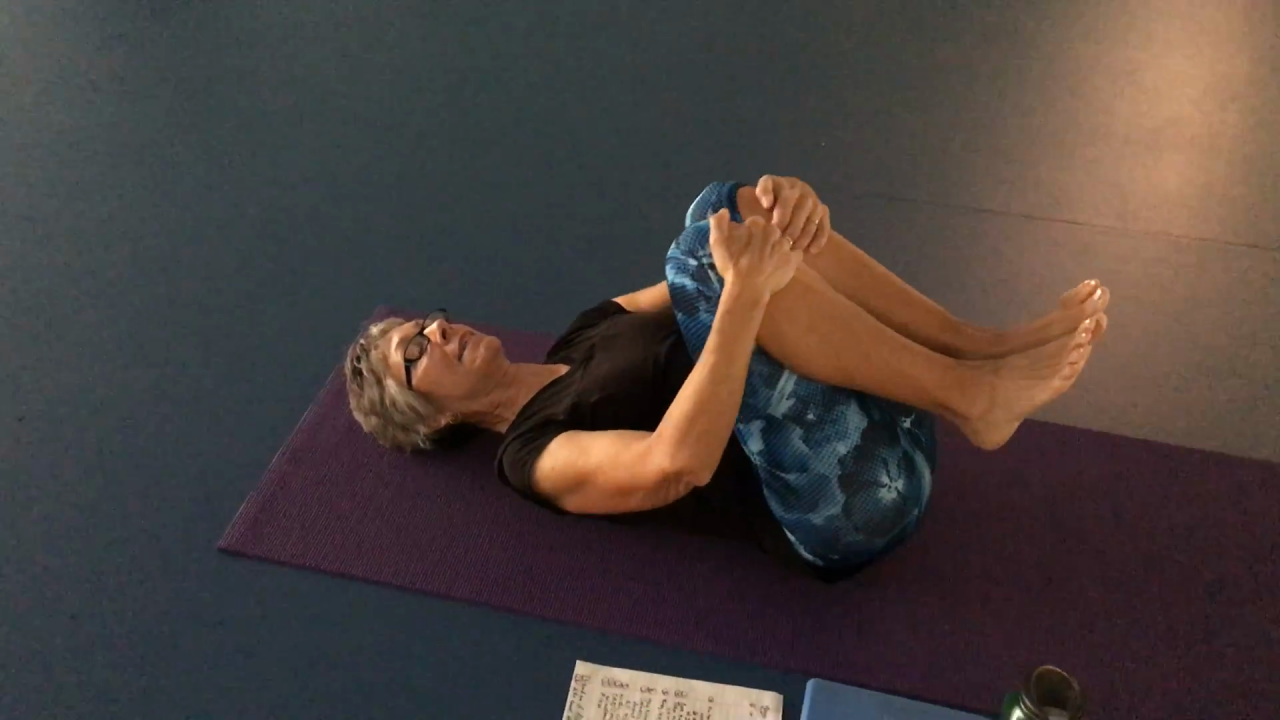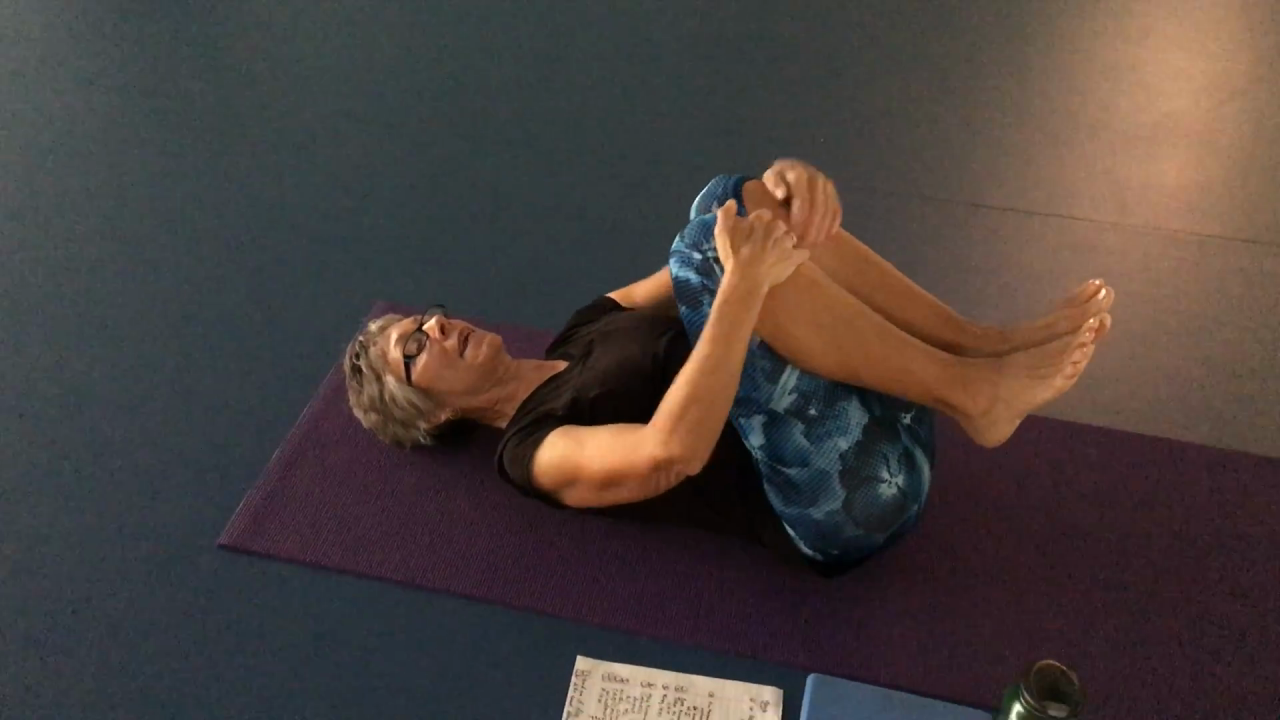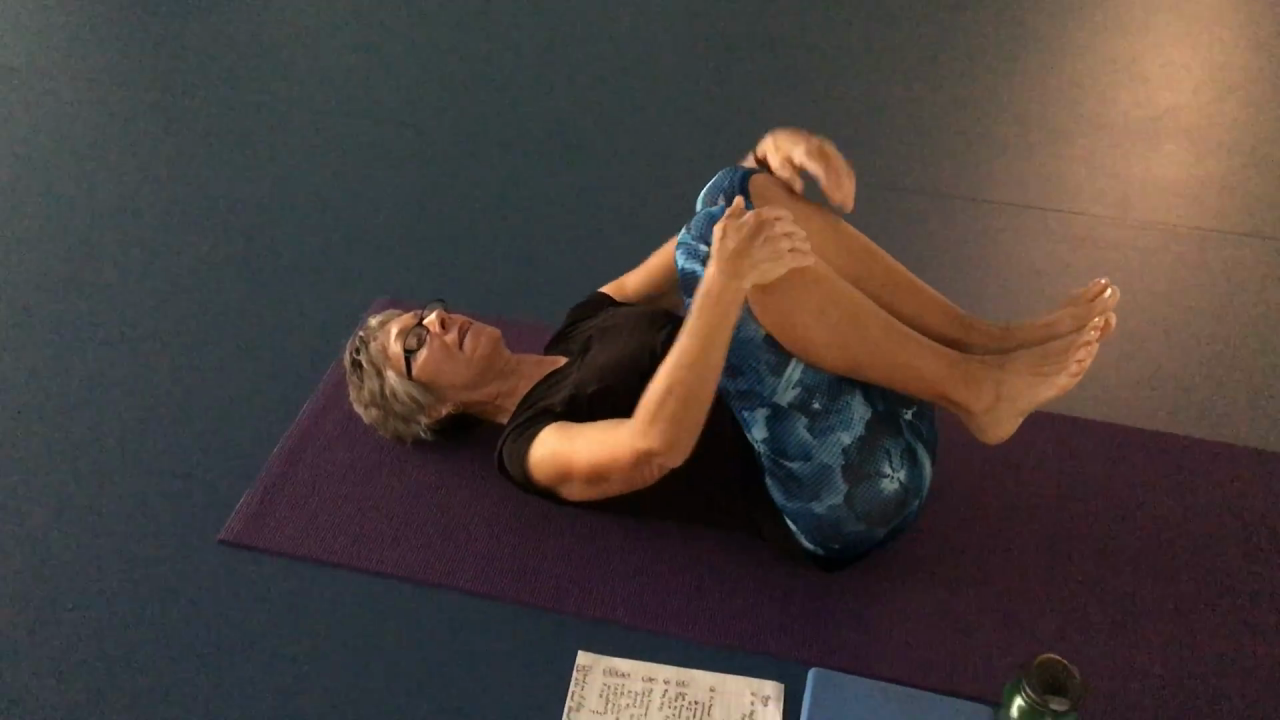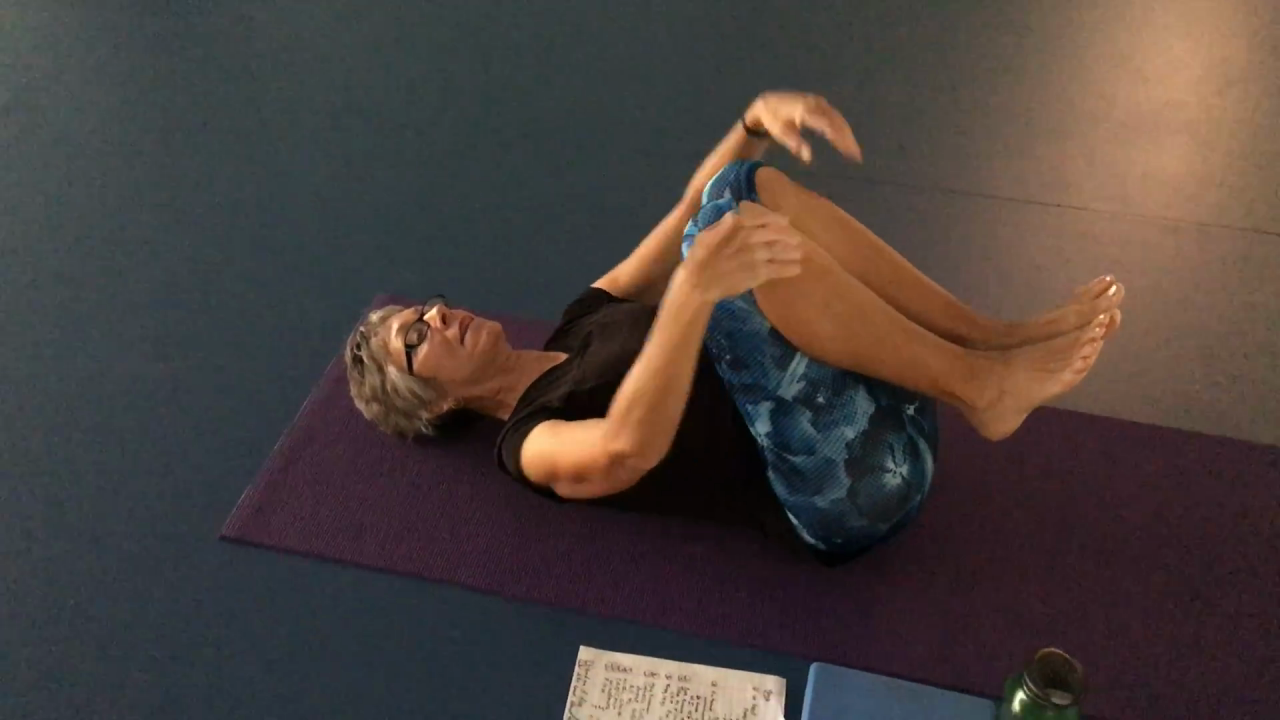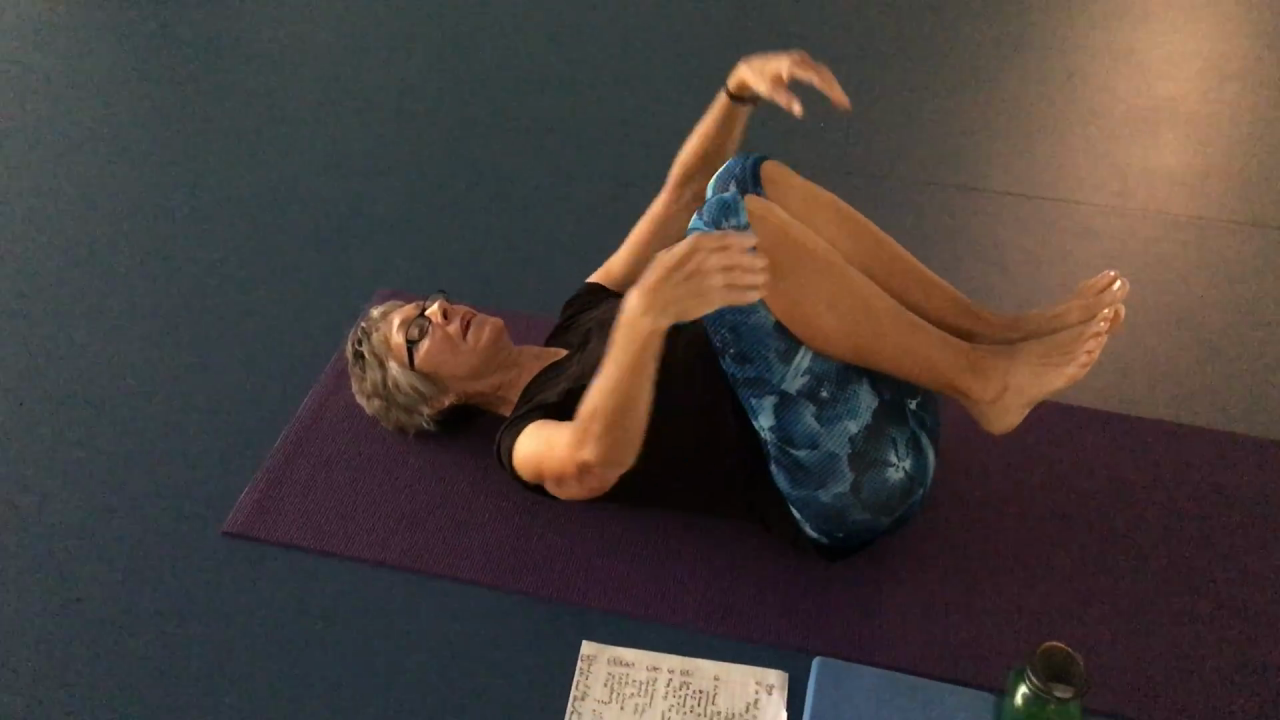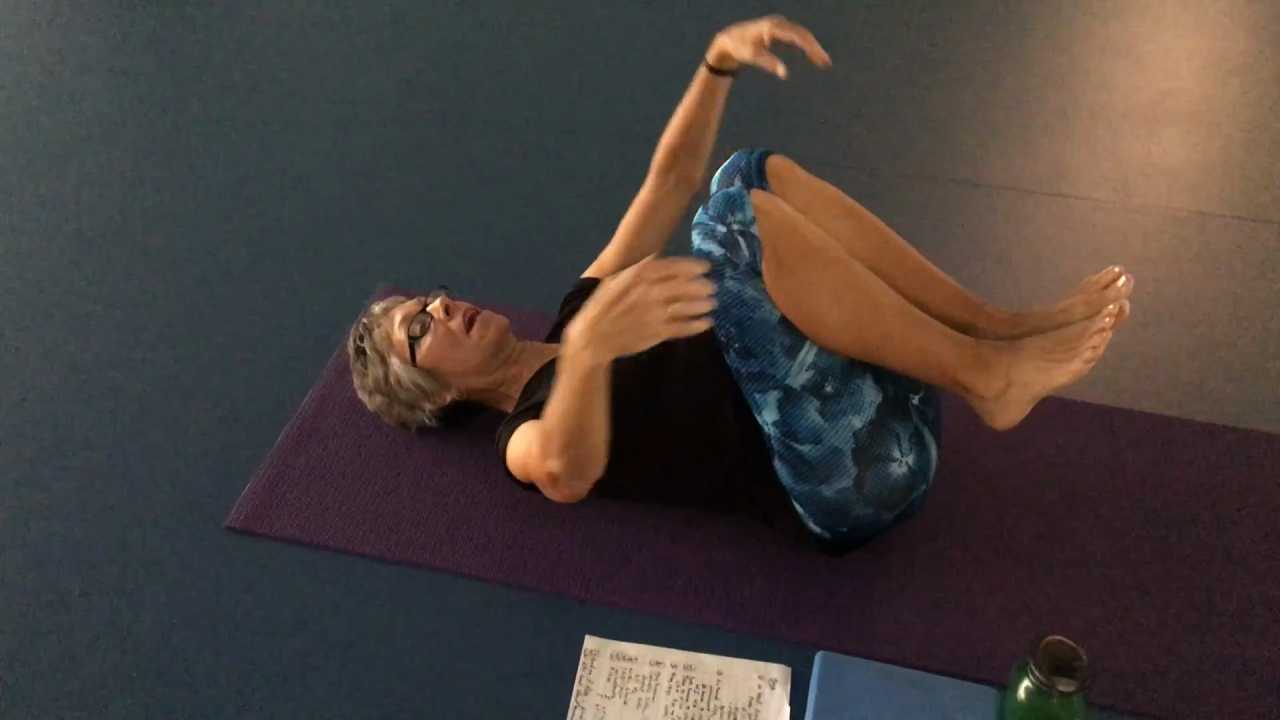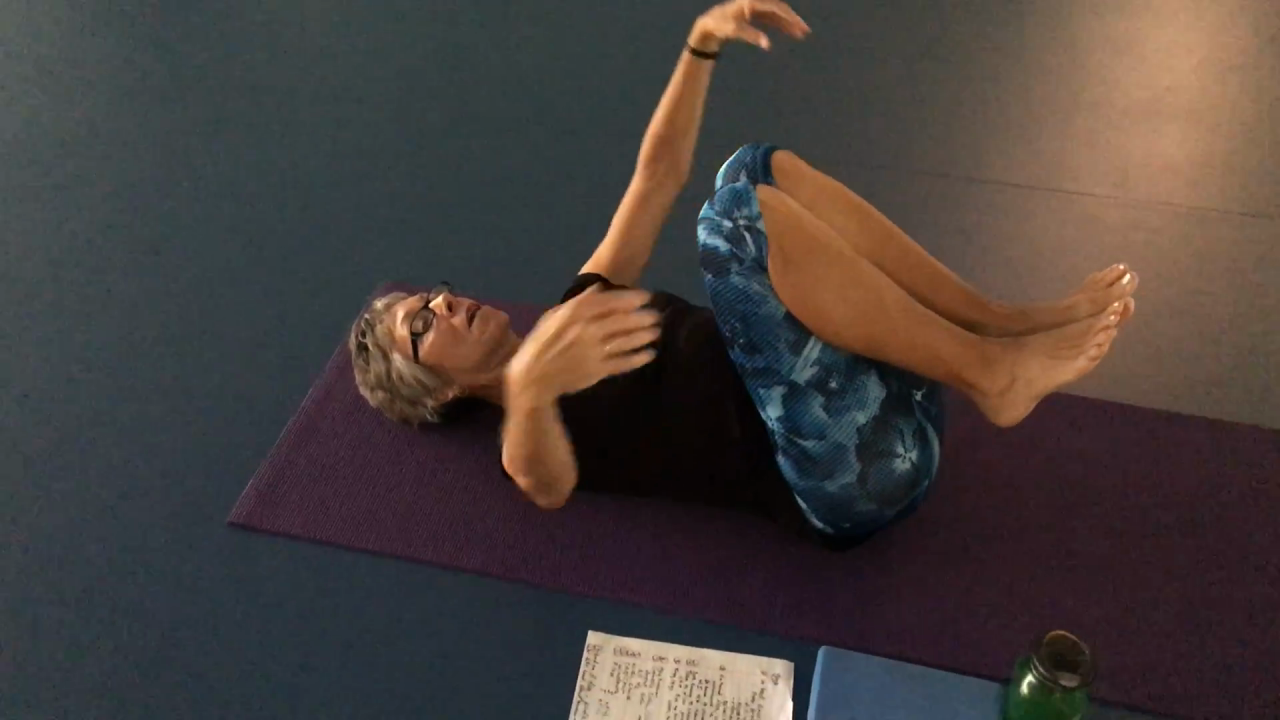
dt=0.1s
person 1, frame 1
left shoulder: (589, 329)
right shoulder: (535, 457)
left elbow: (746, 274)
right elbow: (679, 464)
left wrist: (781, 202)
right wrist: (746, 291)
left hip: (881, 431)
right hip: (847, 505)
left knee: (728, 215)
right knee: (707, 260)
left ankle: (979, 348)
right ankle: (972, 395)
person 1, frame 2
left shoulder: (586, 329)
right shoulder: (532, 456)
left elbow: (731, 238)
right elbow: (670, 455)
left wrist: (780, 184)
right wrist: (740, 284)
left hip: (880, 431)
right hip: (846, 501)
left knee: (730, 212)
right knee: (714, 255)
left ankle: (981, 343)
right ankle: (974, 396)
person 1, frame 3
left shoulder: (586, 322)
right shoulder: (533, 449)
left elbow: (734, 230)
right elbow: (655, 446)
left wrist: (773, 154)
right wrist: (727, 279)
left hip: (882, 422)
right hip: (847, 494)
left knee: (736, 201)
right knee: (714, 248)
left ankle: (985, 342)
right ankle: (978, 391)
person 1, frame 4
left shoulder: (585, 324)
right shoulder: (532, 444)
left elbow: (693, 210)
right elbow: (631, 452)
left wrist: (757, 120)
right wrist: (691, 300)
left hip: (880, 425)
right hip: (847, 490)
left knee: (741, 195)
right knee: (726, 241)
left ankle: (992, 338)
right ankle: (981, 390)
person 1, frame 5
left shoulder: (582, 319)
right shoulder: (530, 442)
left elbow: (683, 190)
right elbow: (598, 458)
left wrist: (742, 84)
right wrist: (644, 313)
left hip: (882, 416)
right hip: (848, 485)
left knee: (743, 185)
right knee: (732, 224)
left ankle: (996, 334)
right ankle: (984, 381)
person 1, frame 6
left shoulder: (581, 304)
right shoulder: (528, 437)
left elbow: (669, 184)
right elbow: (572, 467)
left wrist: (721, 59)
right wrist: (586, 346)
left hip: (884, 417)
right hip: (850, 480)
left knee: (752, 178)
right knee: (735, 222)
left ankle: (998, 329)
right ankle: (988, 379)
person 1, frame 7
left shoulder: (579, 304)
right shoulder: (530, 431)
left elbow: (657, 173)
right elbow: (551, 480)
right wrist: (533, 383)
left hip: (888, 408)
right hip: (852, 475)
left knee: (758, 174)
right knee: (741, 218)
left ankle: (1003, 327)
right ankle: (991, 375)
